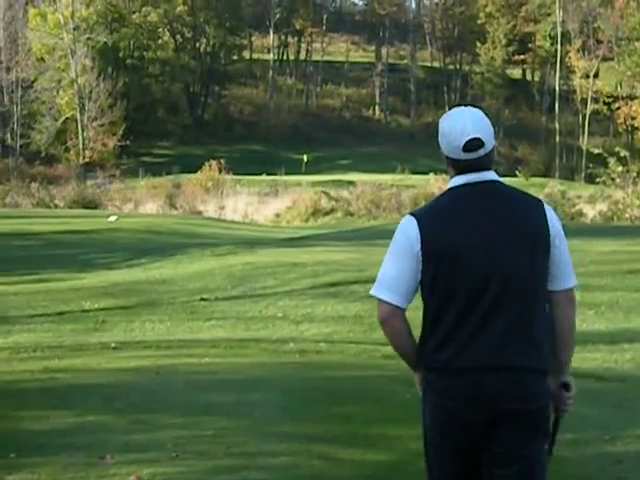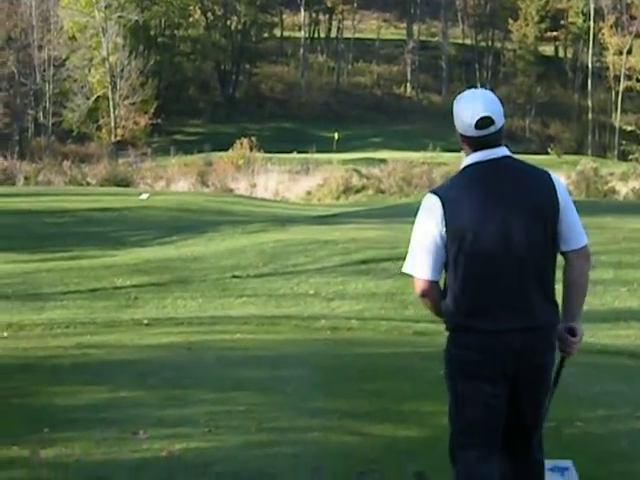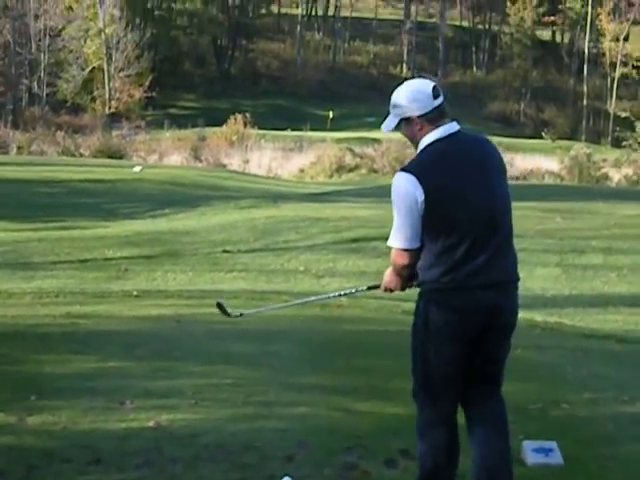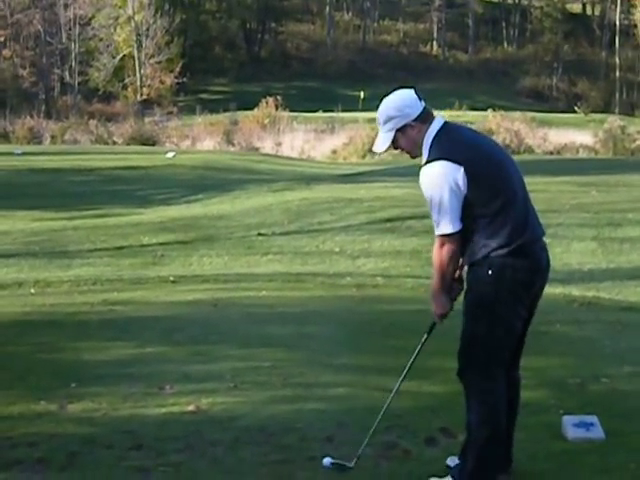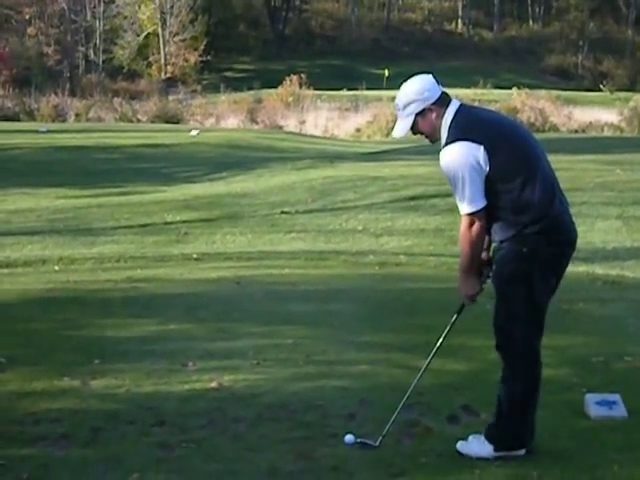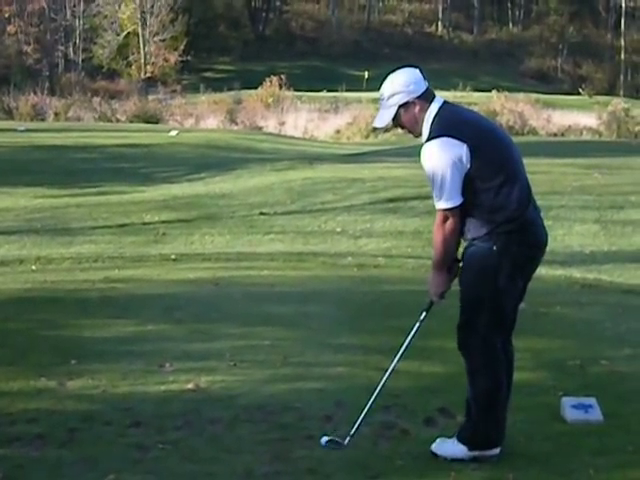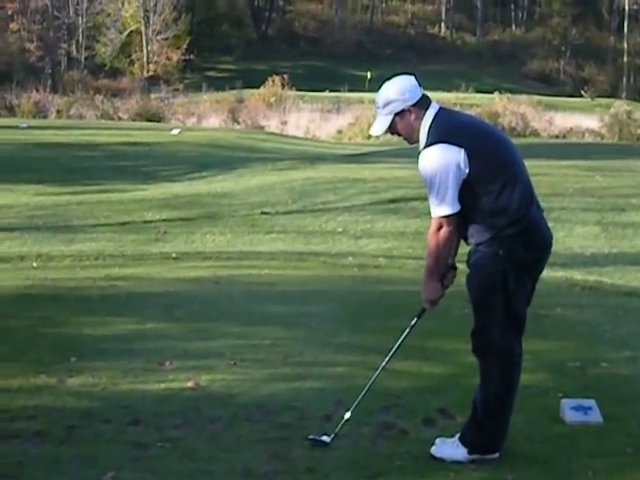
dt=0.7s
person 1, frame 1
left shoulder: (419, 224)
right shoulder: (539, 214)
left elbow: (388, 312)
right elbow: (564, 303)
left wrist: (418, 367)
right wrist: (559, 374)
left hip: (450, 386)
right hip: (522, 385)
person 1, frame 2
left shoulder: (443, 200)
right shoulder: (548, 184)
left elbow: (424, 287)
right elbow: (579, 258)
right wrist: (569, 320)
left hip: (475, 345)
right hip: (537, 340)
right knee: (525, 446)
person 1, frame 3
left shoulder: (412, 176)
right shoulder: (487, 150)
left elbow: (404, 254)
left wrist: (395, 275)
left hip: (448, 302)
right hip: (501, 295)
left knee: (436, 401)
right knee: (484, 395)
person 1, frame 4
left shoulder: (438, 167)
right shoulder: (463, 137)
left elbow: (447, 241)
left wrist: (440, 292)
right wrist: (461, 269)
left hip: (503, 268)
right hip: (529, 258)
left knee: (481, 371)
right knee: (502, 367)
person 1, frame 5
left shoulder: (457, 149)
right shoulder: (480, 120)
left elbow: (473, 221)
left wrist: (468, 274)
right wrist: (487, 251)
left hip: (532, 241)
right hip: (551, 231)
left knee: (515, 339)
right knee: (518, 336)
left ankle: (508, 437)
right ankle: (513, 427)
person 1, frame 6
left shoulder: (439, 144)
right shoulder: (459, 120)
left elbow: (448, 218)
left wrist: (439, 269)
right wrist: (453, 259)
left hip: (502, 243)
right hip: (517, 235)
left knee: (479, 339)
right knee: (491, 338)
left ankle: (481, 438)
right ankle: (484, 430)
person 1, frame 7
left shoulder: (437, 151)
right shoulder: (456, 125)
left elbow: (443, 225)
left wrist: (431, 278)
right wrist: (448, 263)
left hip: (507, 246)
right hip: (520, 238)
left knee: (494, 344)
right knee: (498, 342)
left ankle: (481, 442)
right ankle: (484, 431)
